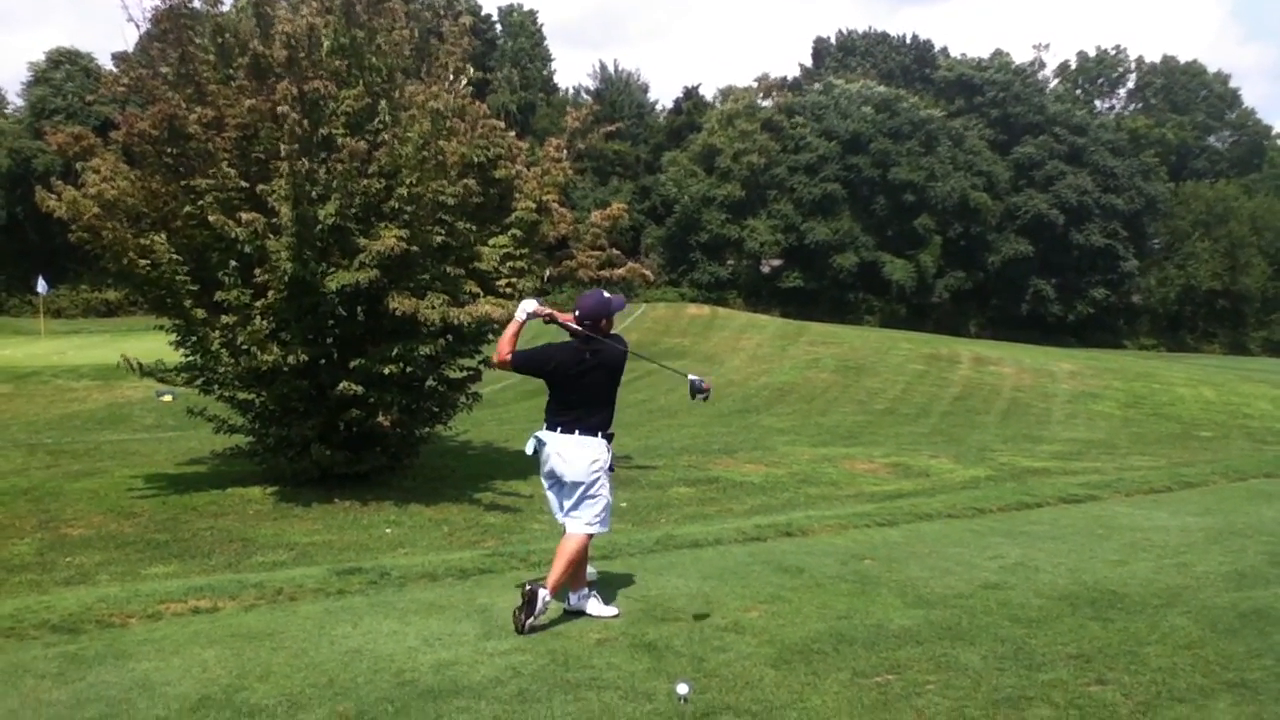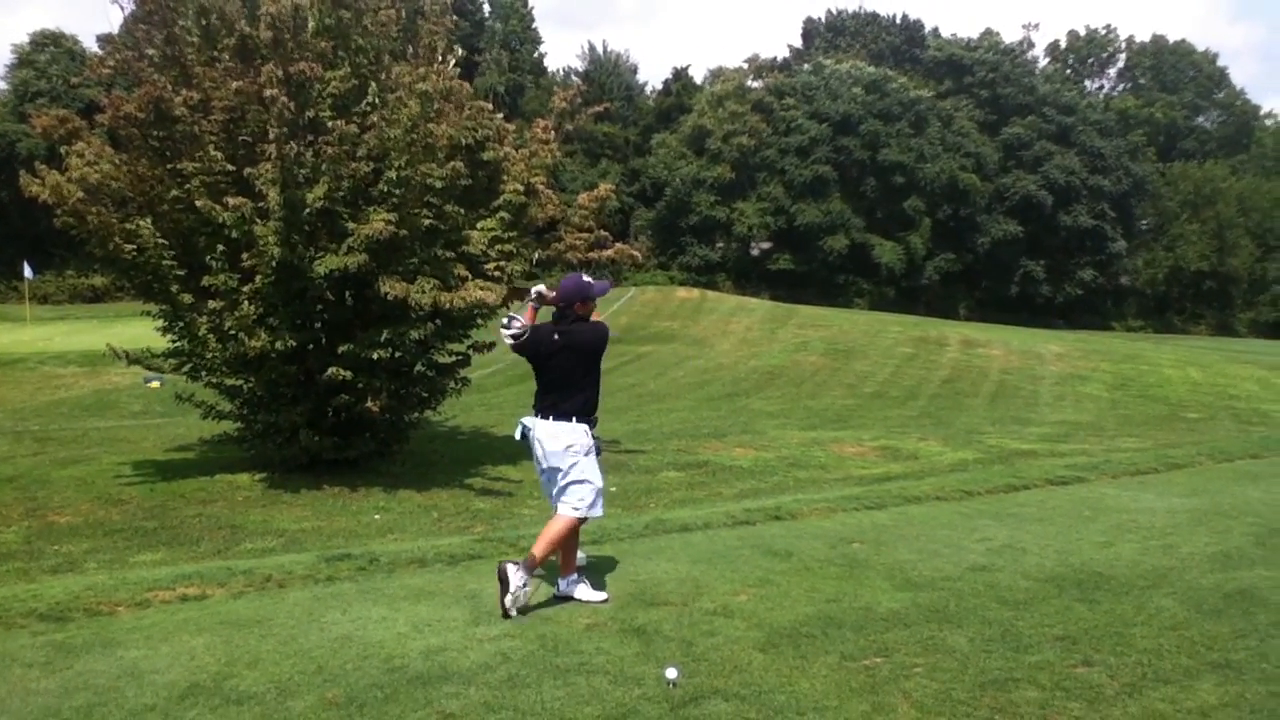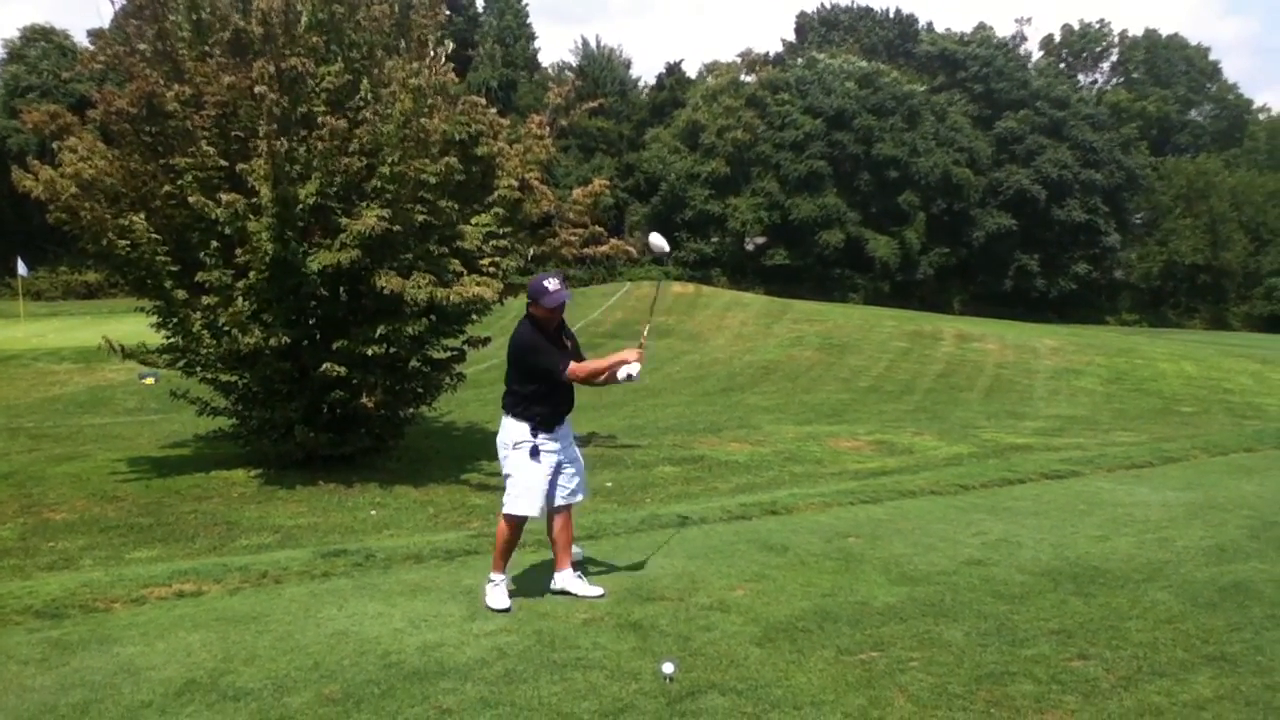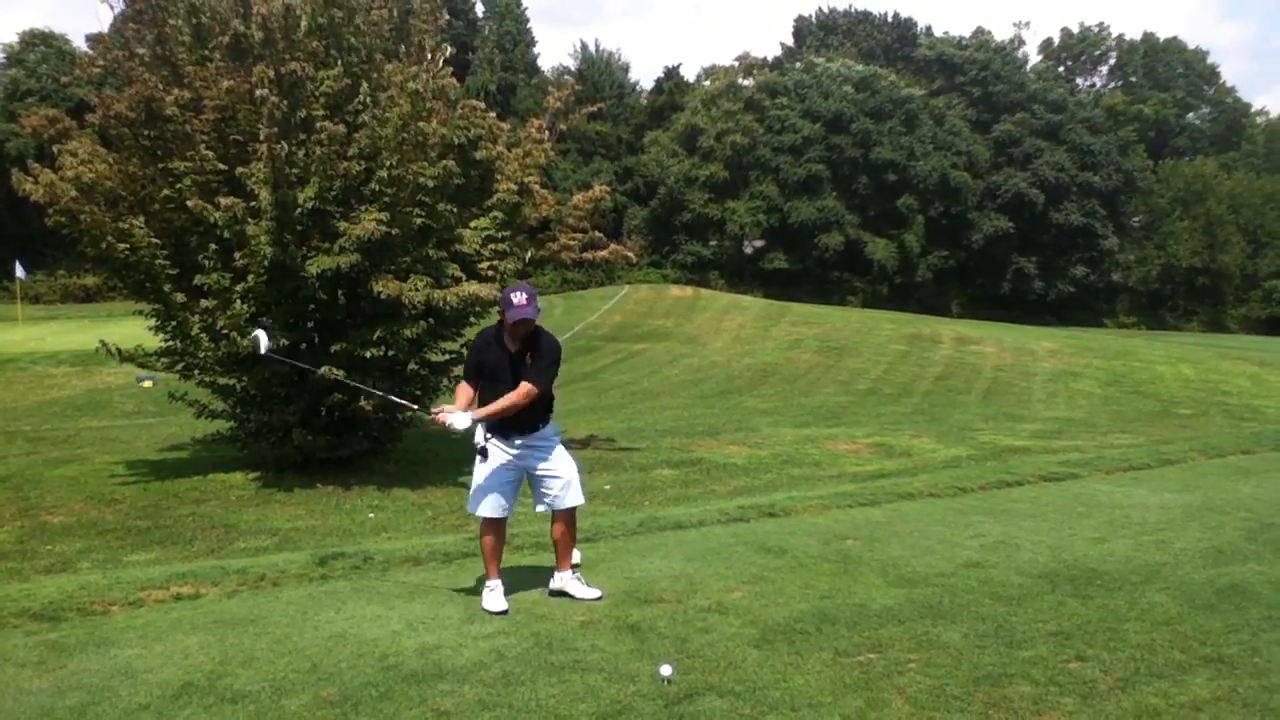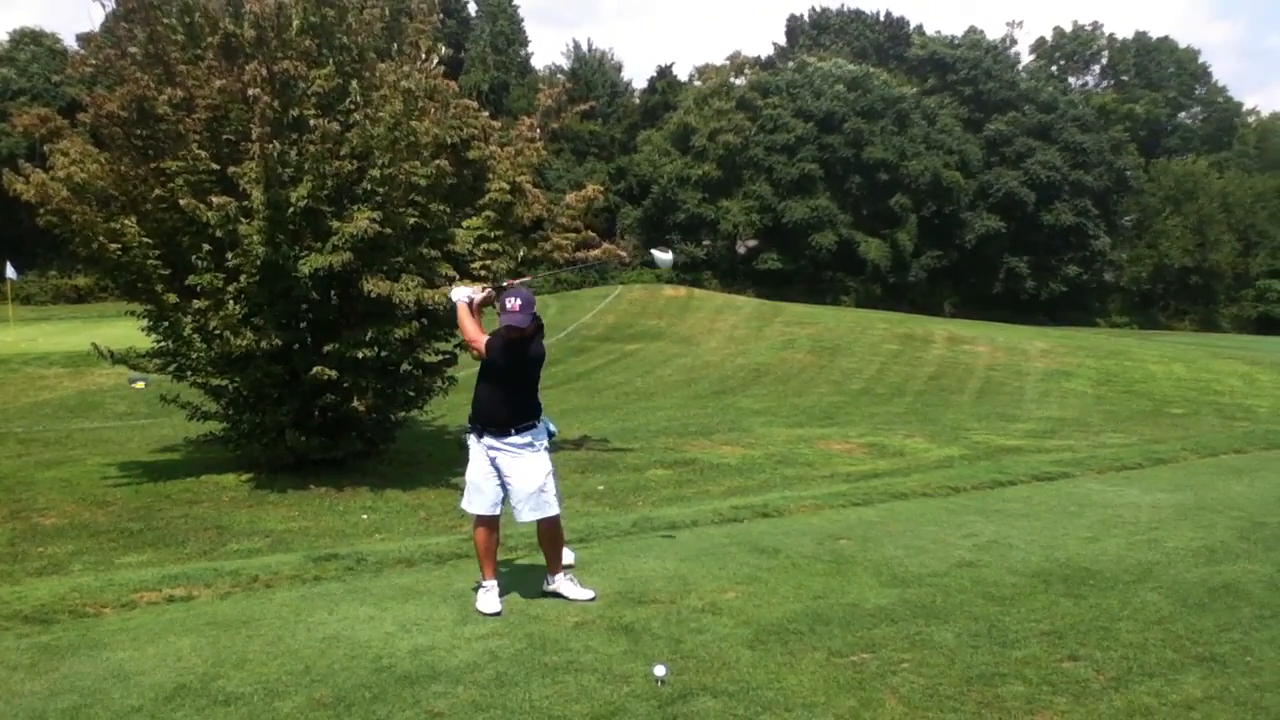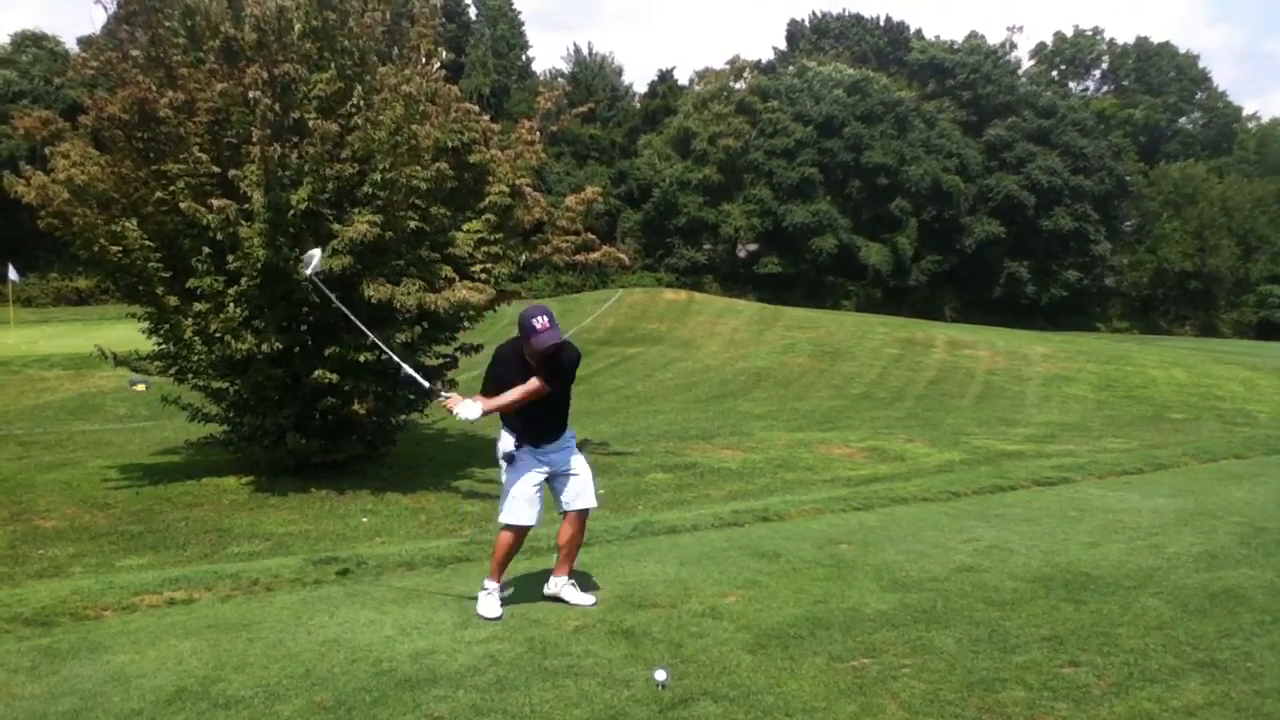
dt=0.4s
person 1, frame 1
left shoulder: (556, 354)
right shoulder: (615, 351)
left elbow: (501, 358)
right elbow: (592, 333)
left wrist: (520, 316)
right wrist: (552, 315)
left hip: (551, 444)
right hip: (588, 449)
left knee: (575, 523)
right knee: (582, 527)
left ankle: (578, 593)
right ankle: (545, 590)
person 1, frame 2
left shoulder: (536, 336)
right shoulder: (588, 336)
left elbow: (514, 341)
left wrist: (533, 303)
right wrist: (556, 299)
left hip: (545, 427)
right hip: (572, 434)
left knee: (570, 506)
right knee: (574, 509)
left ankle: (568, 579)
right ankle: (521, 570)
person 1, frame 3
left shoulder: (559, 329)
right shoulder: (525, 338)
left elbow: (579, 371)
right elbow: (575, 373)
left wrist: (615, 373)
right wrist: (622, 357)
left hip: (559, 430)
right hip: (526, 434)
left knee: (562, 504)
right knee: (520, 509)
left ankle: (564, 574)
right ankle: (497, 579)
person 1, frame 4
left shoulder: (548, 346)
right shoulder: (484, 341)
left elbow: (524, 395)
right elbow: (470, 382)
left wrist: (475, 416)
right wrist: (458, 410)
left hip: (540, 438)
right hip: (496, 440)
left knee: (566, 504)
right knee: (492, 515)
left ankle: (564, 575)
right ankle: (493, 583)
person 1, frame 5
left shoulder: (529, 350)
right shoulder: (506, 336)
left elbow: (474, 341)
right elbow: (477, 347)
left wrist: (462, 303)
right wrist: (475, 306)
left hip: (522, 442)
right hip: (484, 439)
left knee: (545, 513)
right knee: (485, 515)
left ankle: (556, 577)
right ankle: (488, 584)
person 1, frame 6
left shoulder: (567, 355)
right shoulder: (505, 357)
left elbow: (527, 392)
right elbow: (489, 398)
left wrist: (480, 406)
right wrist: (470, 404)
left hip: (561, 441)
right hip: (522, 447)
left knee: (577, 510)
right knee: (518, 521)
left ankle: (560, 580)
right ankle: (491, 586)
